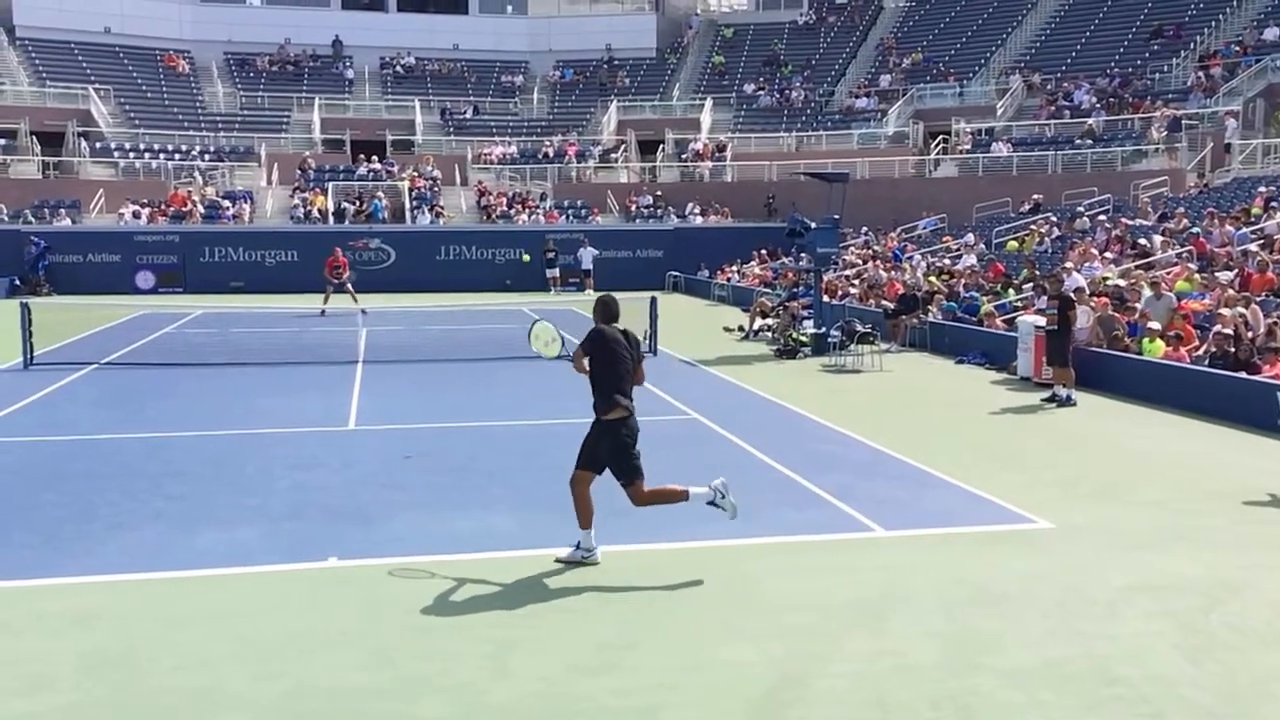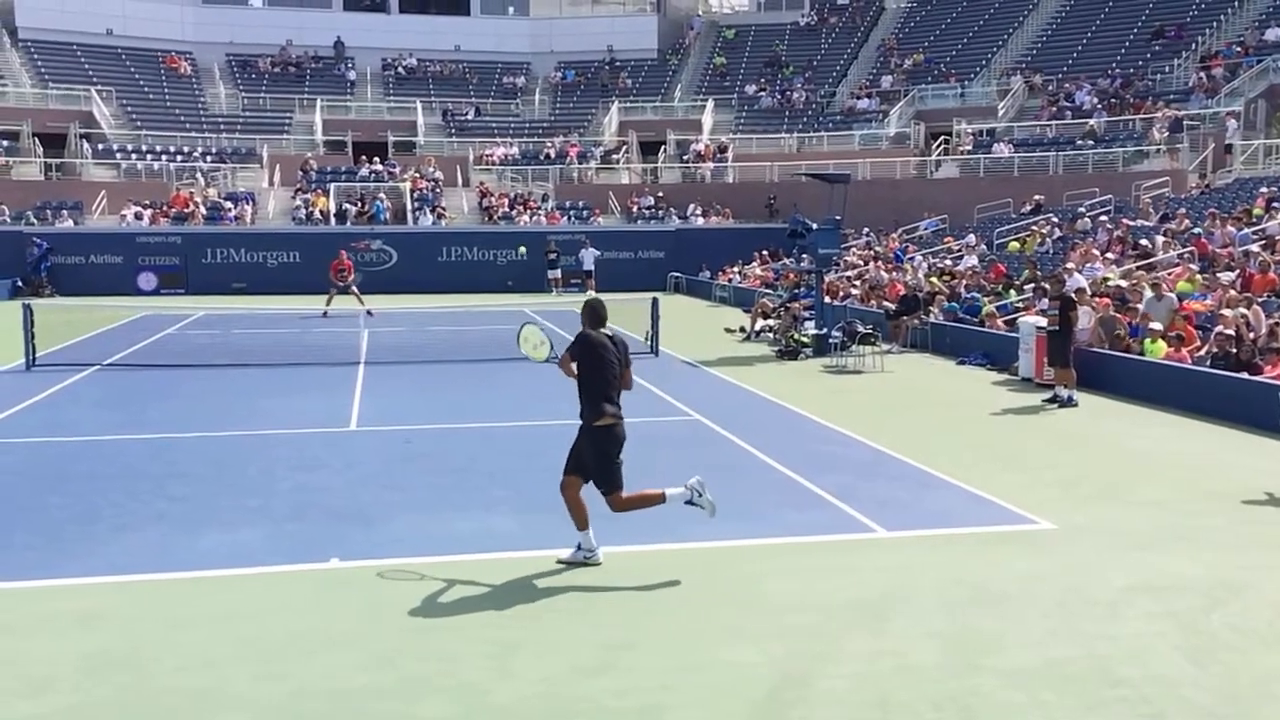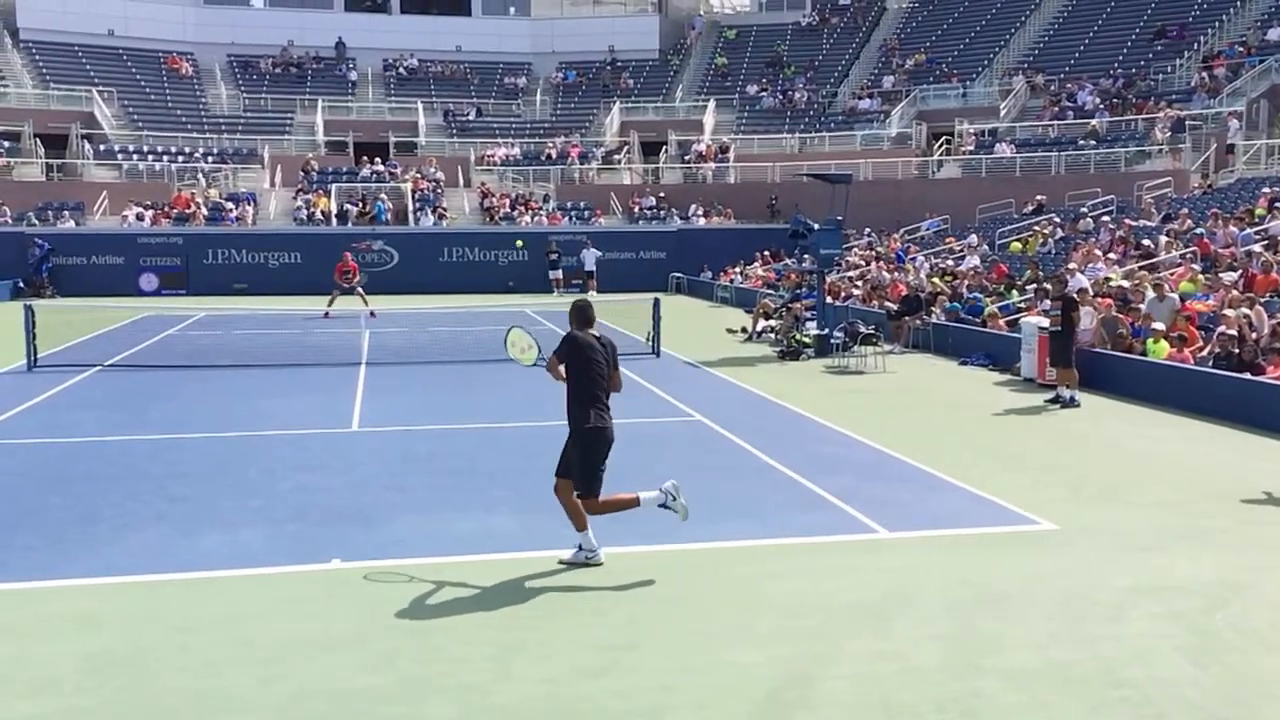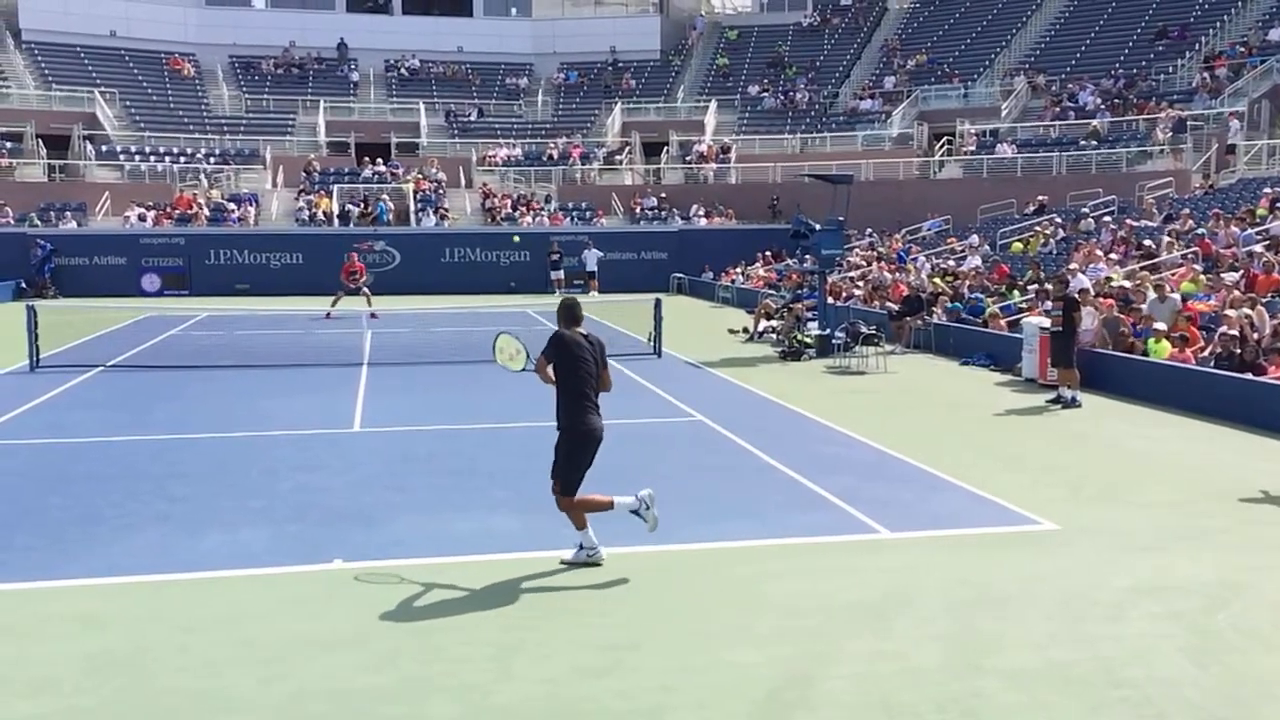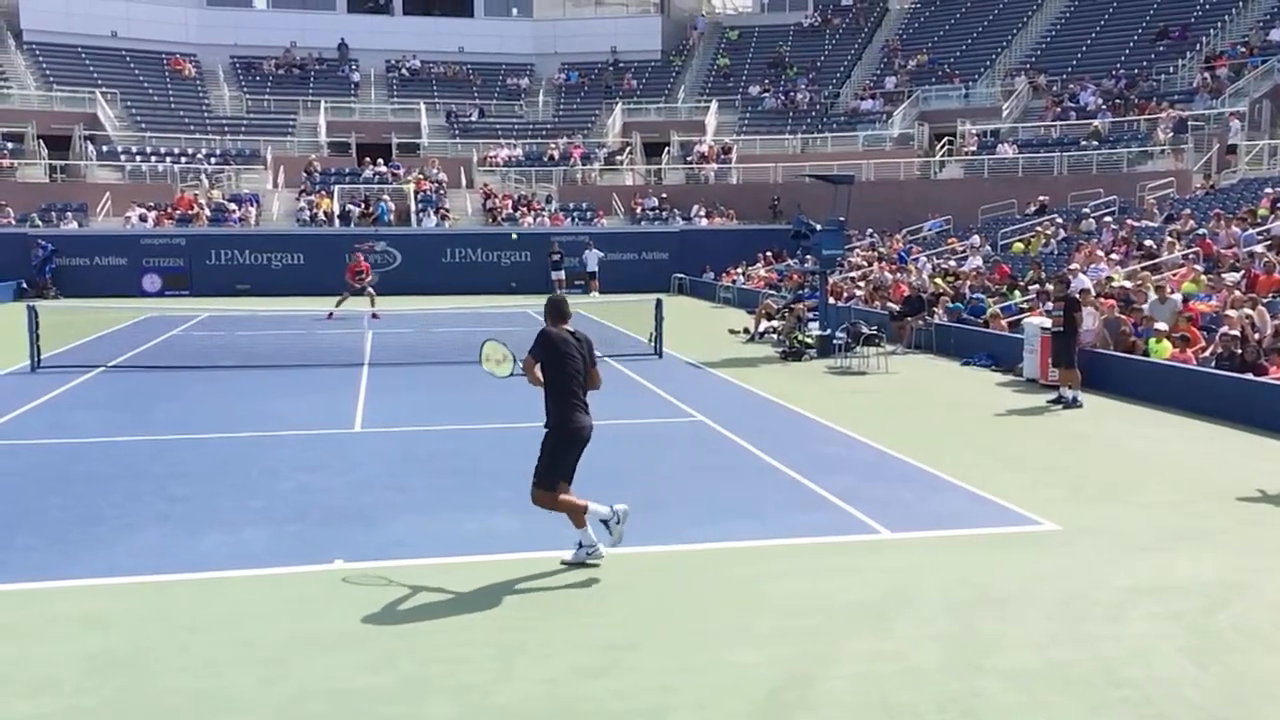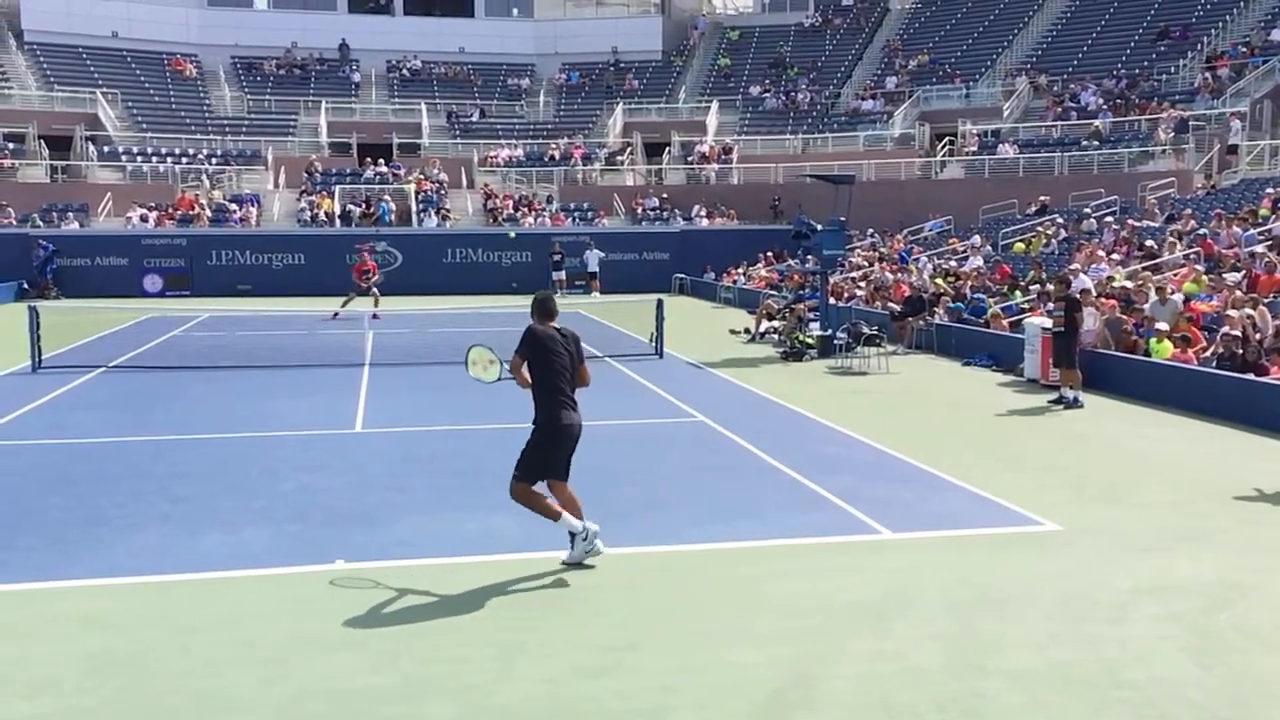
dt=0.3s
person 1, frame 1
left shoulder: (599, 334)
right shoulder: (631, 339)
left elbow: (577, 359)
right elbow: (639, 379)
left wrist: (585, 369)
left hip: (616, 426)
right hip: (607, 424)
left knee: (640, 496)
right knee: (578, 481)
left ankle: (711, 494)
right ankle: (587, 547)
person 1, frame 2
left shoulder: (586, 339)
right shoulder: (619, 343)
left elbow: (564, 363)
right elbow: (627, 383)
left wrist: (576, 373)
left hip: (603, 430)
right hip: (594, 429)
left knee: (617, 501)
right knee: (568, 486)
left ankle: (687, 493)
right ankle: (588, 548)
person 1, frame 3
left shoulder: (573, 340)
right shoulder: (607, 344)
left elbow: (552, 366)
right elbow: (616, 385)
left wrist: (564, 376)
left hip: (591, 432)
right hip: (588, 430)
left knee: (592, 505)
right knee: (562, 488)
left ankle: (662, 496)
right ankle: (589, 549)
person 1, frame 4
left shoulder: (560, 338)
right shoulder: (596, 343)
left elbow: (540, 368)
right elbow: (606, 385)
left wrist: (552, 379)
left hip: (578, 429)
right hip: (590, 426)
left knee: (566, 501)
right knee: (560, 491)
left ankle: (635, 502)
right ankle: (590, 547)
person 1, frame 5
left shoulder: (547, 336)
right shoulder: (584, 340)
left elbow: (528, 368)
right elbow: (595, 383)
left wrist: (540, 380)
left hip: (565, 427)
right hip: (581, 424)
left knee: (542, 496)
right knee: (559, 489)
left ankle: (608, 514)
right ankle: (590, 545)
person 1, frame 6
left shoulder: (533, 333)
right shoulder: (571, 337)
left elbow: (514, 368)
right elbow: (584, 380)
left wrist: (527, 381)
left hip: (552, 424)
right hip: (571, 422)
left knee: (520, 489)
right knee: (557, 485)
left ankle: (579, 529)
right ankle: (587, 542)
